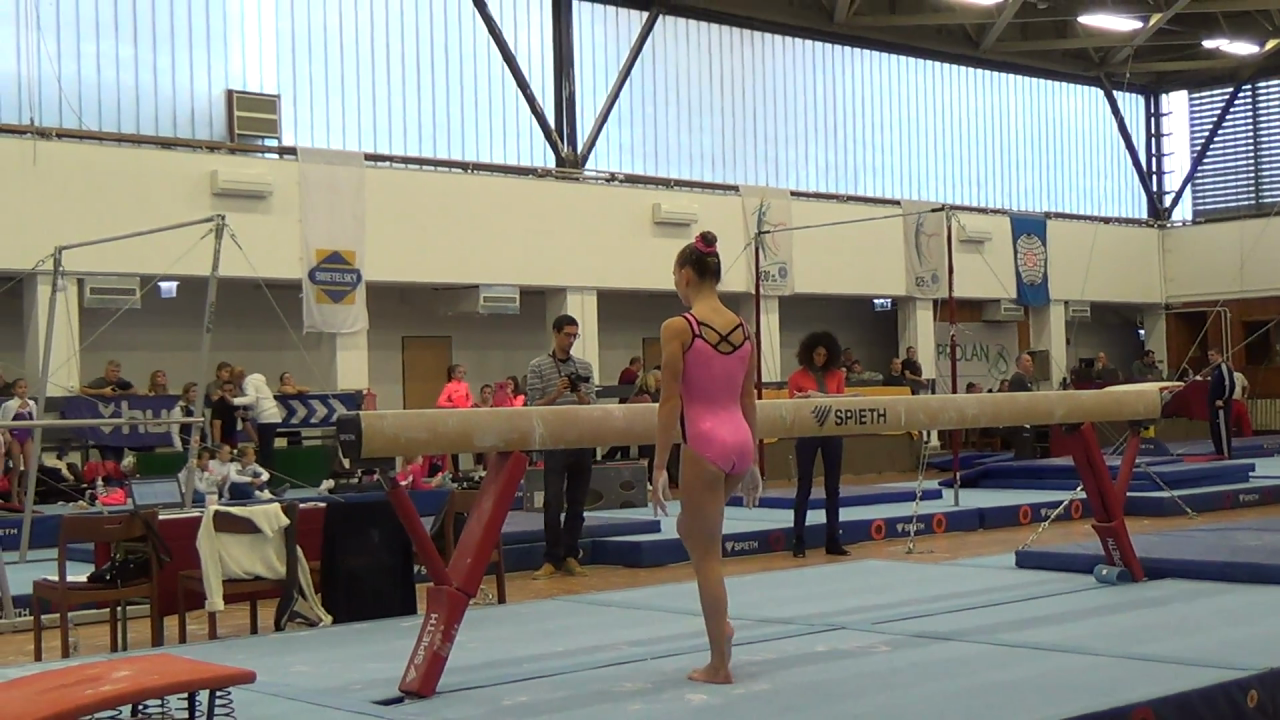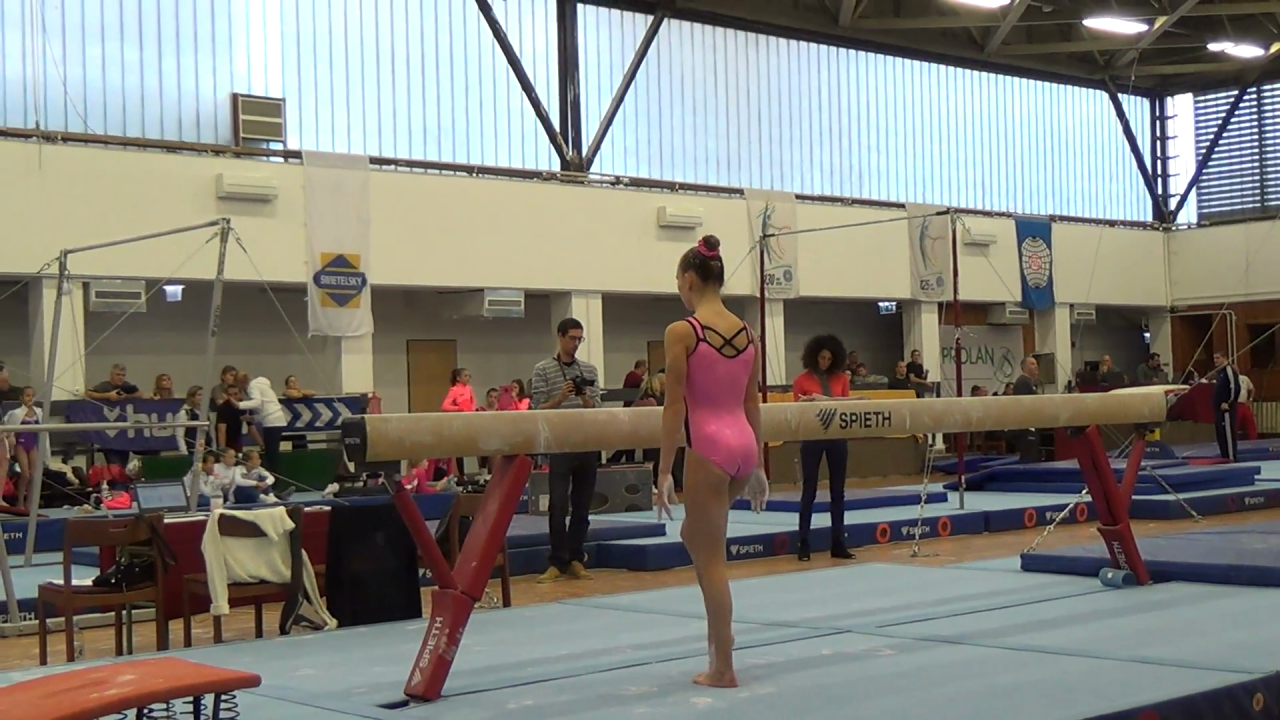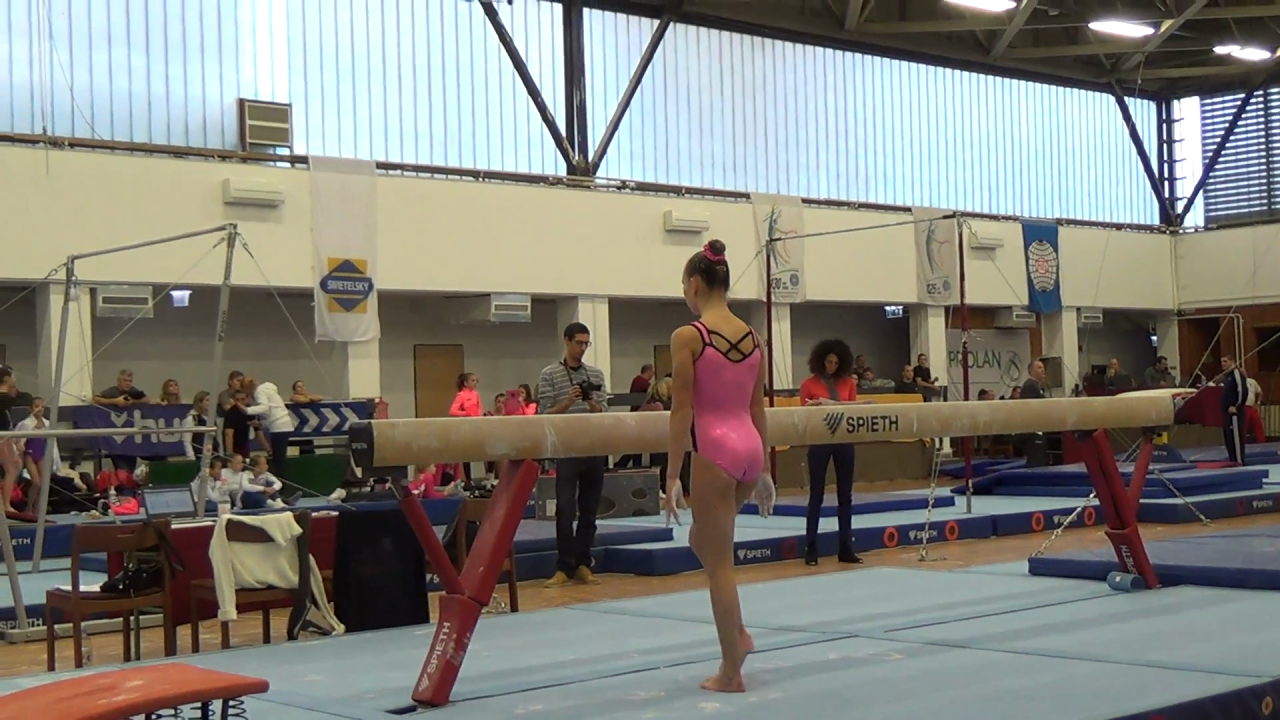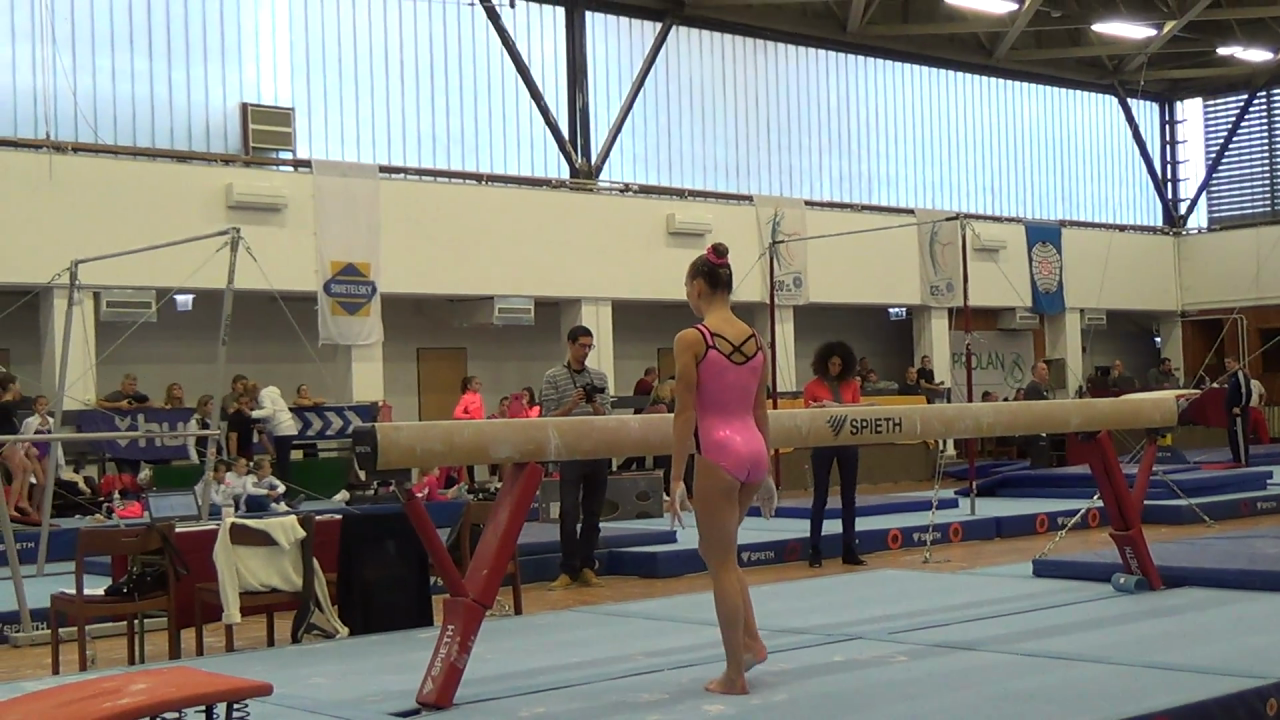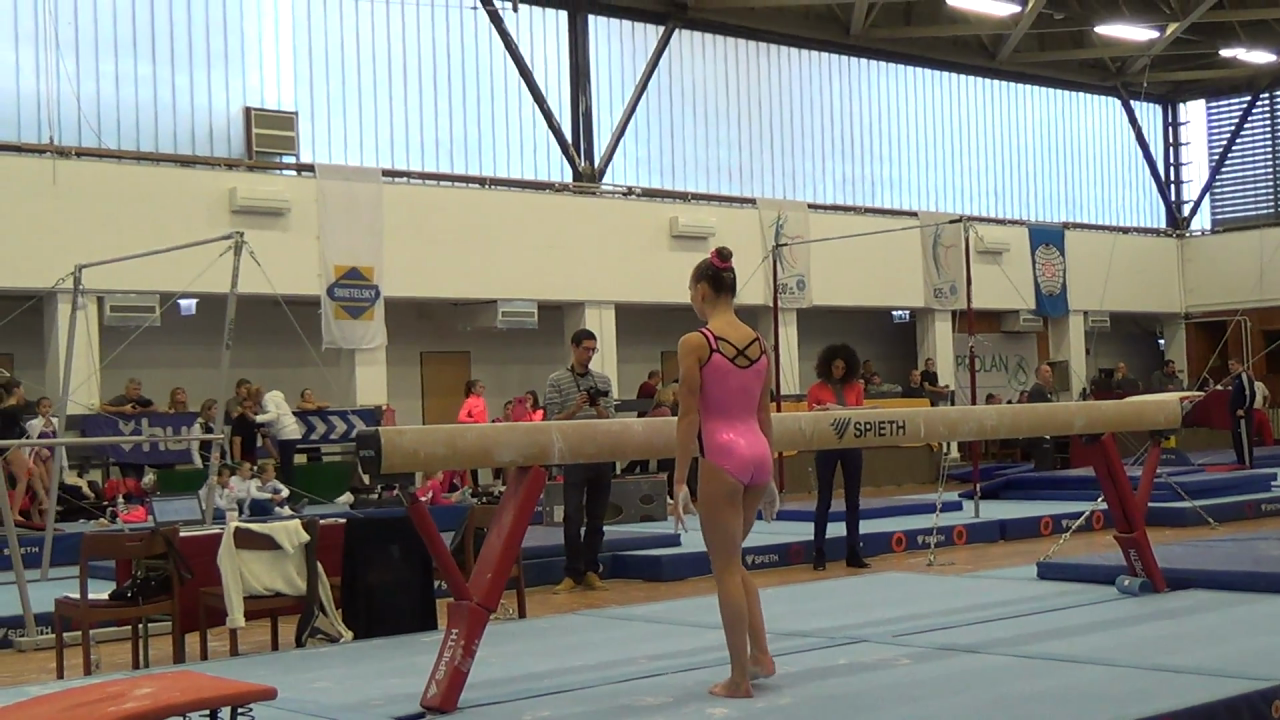
dt=0.1s
person 1, frame 1
left shoulder: (677, 328)
right shoulder: (743, 328)
left elbow: (670, 402)
right elbow: (748, 399)
left wrist: (659, 466)
right wrist: (753, 459)
left hip: (703, 443)
right hip: (739, 439)
left knee: (706, 555)
right knee: (691, 529)
left ankle: (719, 664)
right ankle: (720, 620)
person 1, frame 2
left shoulder: (681, 332)
right shoulder: (746, 332)
left elbow: (675, 406)
right elbow: (752, 403)
left wrist: (664, 471)
right wrist: (758, 463)
left hip: (708, 447)
right hip: (743, 443)
left knee: (711, 557)
right knee: (695, 536)
left ankle: (722, 668)
right ankle: (721, 631)
person 1, frame 3
left shoulder: (687, 336)
right shoulder: (752, 336)
left elbow: (682, 411)
right elbow: (758, 407)
left wrist: (672, 476)
right wrist: (763, 467)
left hip: (715, 451)
right hip: (749, 447)
left knee: (719, 562)
right knee: (704, 542)
left ankle: (730, 673)
right ankle: (738, 634)
person 1, frame 4
left shoulder: (691, 339)
right shoulder: (754, 338)
left elbow: (685, 413)
right elbow: (760, 410)
left wrist: (675, 477)
right wrist: (766, 471)
left hip: (717, 454)
right hip: (752, 450)
left knee: (721, 565)
right knee: (718, 553)
left ankle: (734, 675)
right ankle: (751, 643)
person 1, frame 5
left shoulder: (695, 343)
right shoulder: (758, 342)
left elbow: (689, 417)
right elbow: (764, 413)
left wrist: (679, 480)
right wrist: (769, 475)
left hip: (721, 457)
right hip: (756, 453)
left knee: (726, 568)
right knee: (731, 560)
left ankle: (739, 678)
right ankle: (760, 654)
person 2, frame 1
left shoulder: (585, 366)
right shoulder: (538, 366)
left elbow: (592, 406)
right elbow: (533, 406)
left wrist: (581, 395)
right wrist: (556, 394)
left knee: (577, 503)
right knee: (553, 503)
left ankle: (571, 556)
right ankle: (553, 558)
person 2, frame 2
left shoulder: (589, 369)
right shoulder: (543, 369)
left elbow: (597, 409)
right elbow: (538, 409)
left wrist: (585, 398)
right wrist: (560, 397)
left knee: (582, 506)
right knee: (558, 506)
left ankle: (576, 560)
right ankle: (558, 562)
person 2, frame 3
left shoulder: (596, 374)
right shoulder: (549, 374)
left elbow: (604, 414)
right elbow: (545, 414)
left wrist: (592, 403)
right wrist: (567, 402)
left knee: (589, 511)
right knee: (565, 511)
left ankle: (583, 564)
right ankle: (565, 567)
person 2, frame 4
left shoulder: (600, 377)
right shoulder: (553, 377)
left elbow: (607, 417)
right elbow: (549, 417)
left wrist: (596, 406)
right wrist: (571, 405)
left knee: (593, 514)
right knee: (569, 514)
left ankle: (587, 567)
right ankle: (569, 570)
person 2, frame 5
left shoulder: (603, 380)
right shoulder: (556, 381)
left elbow: (611, 420)
right elbow: (552, 420)
left wrist: (600, 409)
right wrist: (574, 409)
left knee: (596, 517)
right knee: (573, 518)
left ankle: (591, 570)
right ankle: (573, 573)
person 3, frame 1
left shoulder: (837, 375)
right shoulder: (797, 377)
right wrist: (802, 399)
left hip: (832, 433)
right hip: (807, 434)
left knee: (833, 487)
right knee: (804, 487)
left ankle: (833, 540)
right ankle: (798, 541)
person 3, frame 2
left shoulder: (841, 379)
right shoulder: (802, 380)
right wrist: (806, 402)
left hip: (837, 437)
right hip: (812, 437)
left knee: (838, 491)
right knee: (809, 491)
left ankle: (838, 543)
right ankle: (803, 544)
person 3, frame 3
left shoulder: (848, 383)
right shoulder: (809, 384)
right wrist: (813, 406)
left hip: (844, 441)
right hip: (819, 441)
left knee: (845, 495)
right knee: (816, 495)
left ankle: (845, 547)
right ankle: (811, 548)
person 3, frame 4
left shoulder: (852, 385)
right shoulder: (812, 387)
right wrist: (818, 409)
left hip: (848, 443)
right hip: (823, 444)
left knee: (849, 497)
right knee: (820, 497)
left ankle: (849, 549)
right ankle: (815, 551)
person 3, frame 5
left shoulder: (855, 388)
right shoulder: (816, 390)
right wrist: (821, 411)
left hip: (851, 446)
right hip: (827, 447)
left knee: (853, 500)
right knee: (824, 500)
left ankle: (853, 553)
right ankle: (819, 554)
